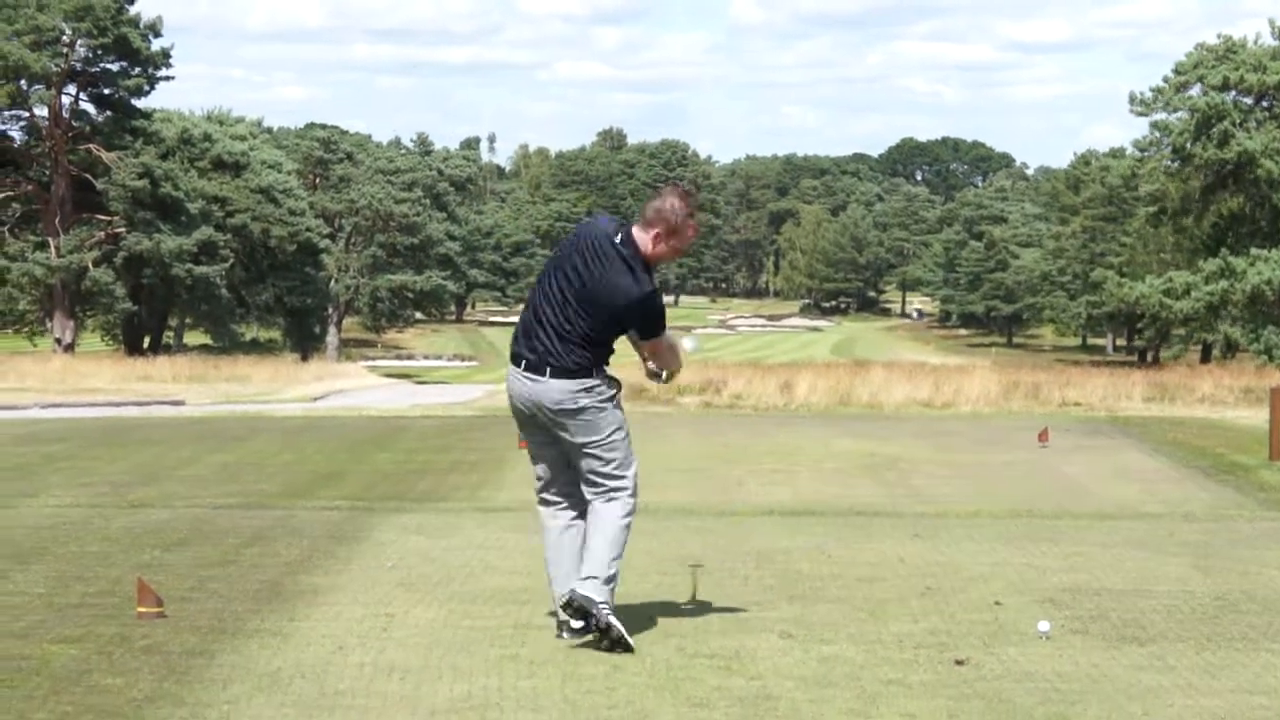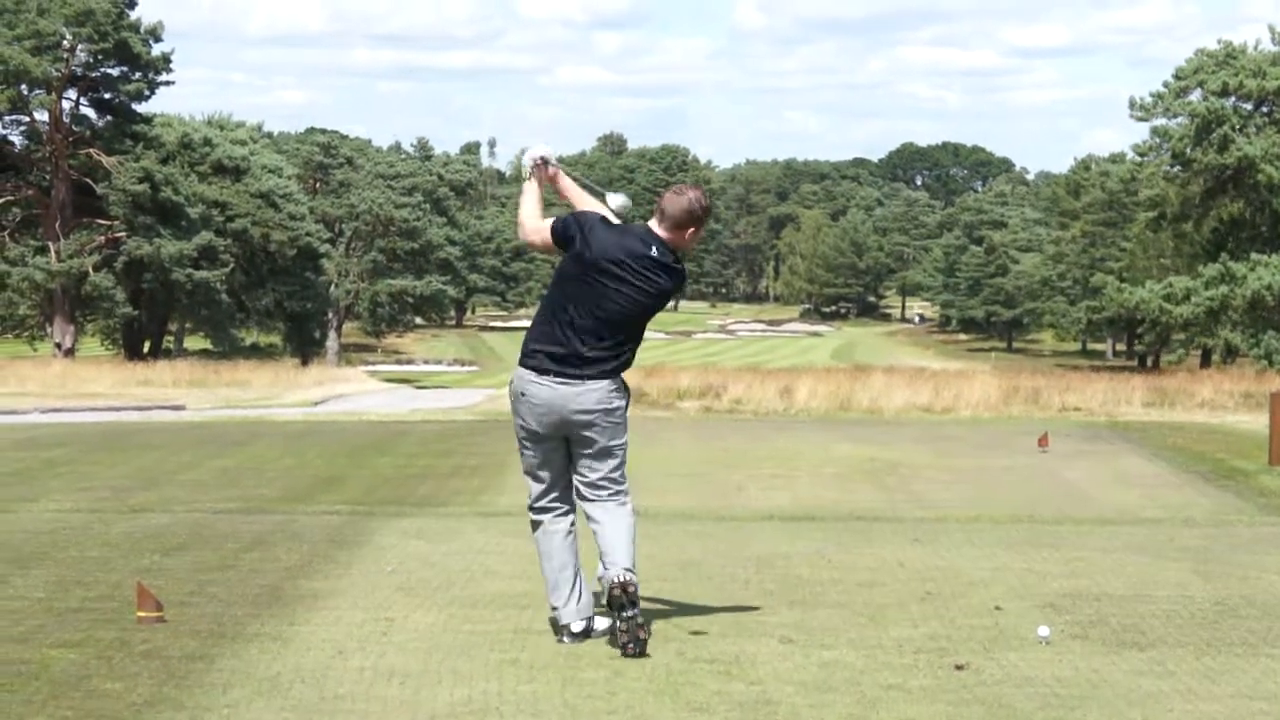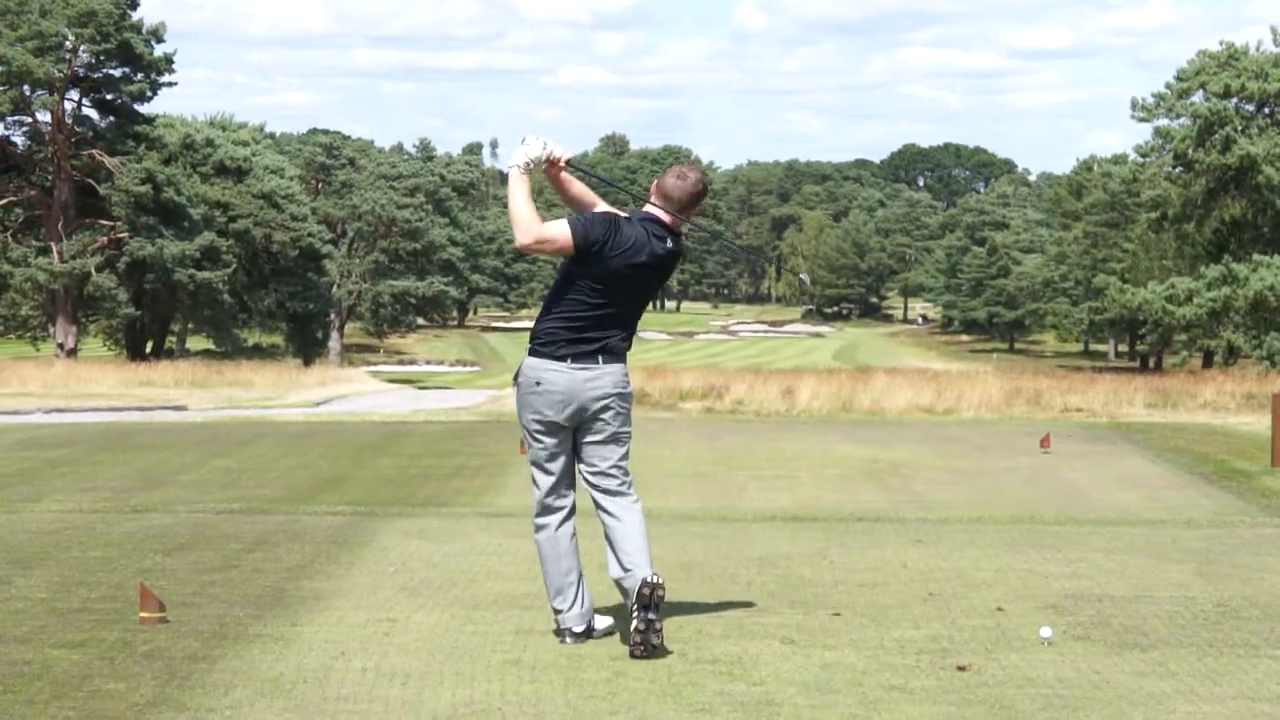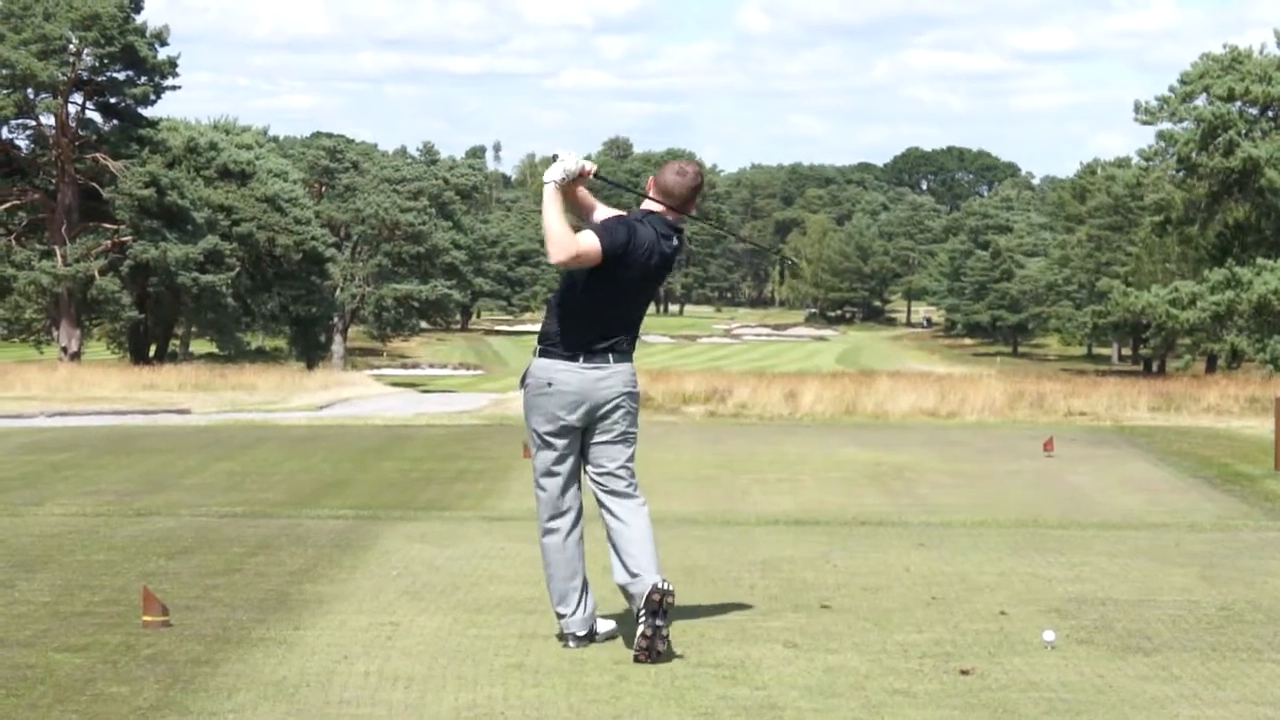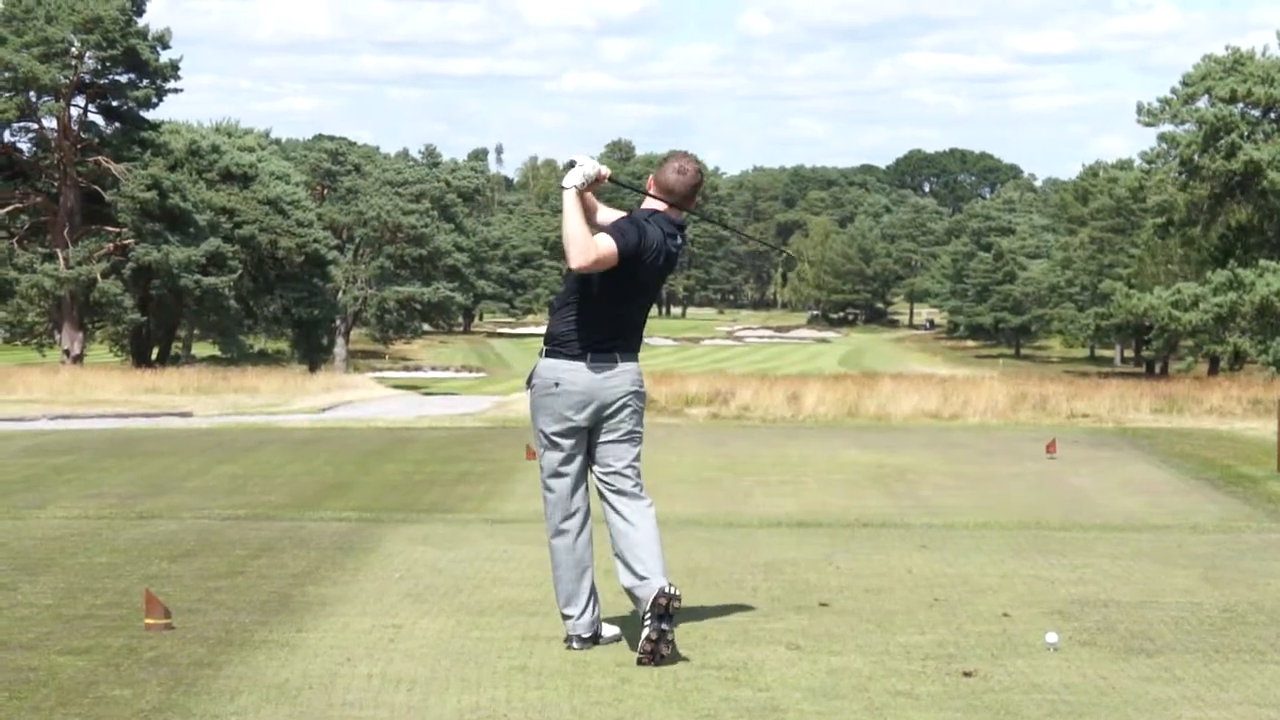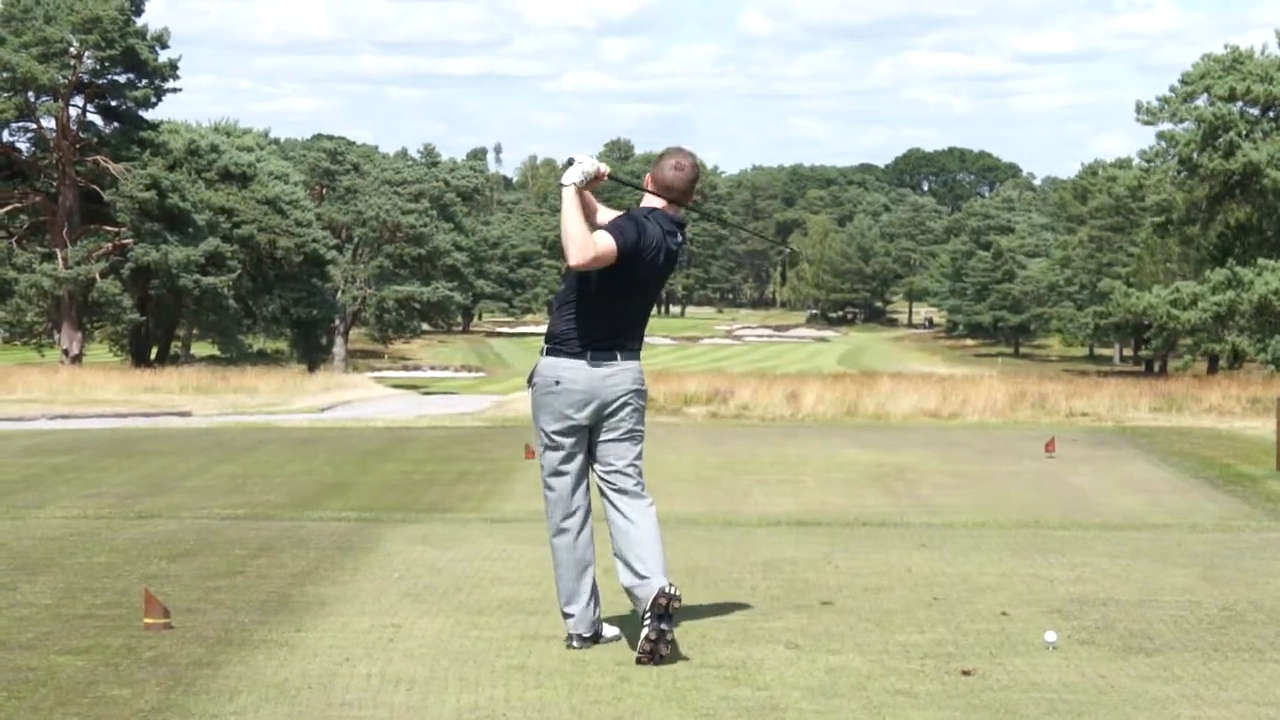
dt=0.2s
person 1, frame 1
left shoulder: (595, 229)
right shoulder: (638, 292)
right elbow: (660, 356)
left wrist: (650, 356)
right wrist: (664, 365)
left hip: (526, 381)
right hip: (576, 390)
left knee: (558, 498)
right knee: (613, 493)
left ankle: (573, 608)
right ankle: (591, 595)
person 1, frame 2
left shoulder: (592, 233)
right shoulder: (671, 278)
left elbow: (529, 232)
left wrist: (537, 179)
right wrist: (558, 178)
left hip: (534, 385)
right hip: (596, 395)
left knee: (549, 503)
right knee: (607, 497)
left ankle: (573, 616)
right ankle: (619, 581)
person 1, frame 3
left shoulder: (610, 232)
right shoulder: (670, 251)
left elbow: (528, 237)
right elbow: (598, 208)
left wrist: (521, 169)
right wrist: (556, 172)
left hip: (546, 376)
right hip: (606, 379)
left knee: (552, 502)
right knee: (615, 491)
left ankle: (573, 618)
right ankle: (641, 583)
person 1, frame 4
left shoulder: (626, 232)
right shoulder: (667, 242)
left elbow: (561, 252)
right elbow: (596, 212)
left wrist: (553, 184)
right wrist: (571, 184)
left hip: (557, 375)
right hip: (614, 378)
left knee: (557, 505)
right knee: (620, 492)
left ankle: (576, 621)
right ankle: (649, 589)
person 1, frame 5
left shoulder: (636, 230)
right shoulder: (666, 237)
left elbow: (580, 257)
right elbow: (598, 214)
left wrist: (573, 187)
right wrist: (582, 188)
left hip: (564, 375)
right hip: (620, 377)
left knee: (565, 505)
right knee: (626, 492)
left ankle: (580, 624)
right ankle: (655, 593)
person 1, frame 6
left shoulder: (636, 227)
right shoulder: (667, 236)
left elbow: (579, 256)
right elbow: (597, 216)
left wrist: (572, 185)
right wrist: (581, 189)
left hip: (565, 374)
right hip: (622, 375)
left knee: (566, 503)
right knee: (627, 491)
left ankle: (581, 623)
right ankle: (654, 593)
